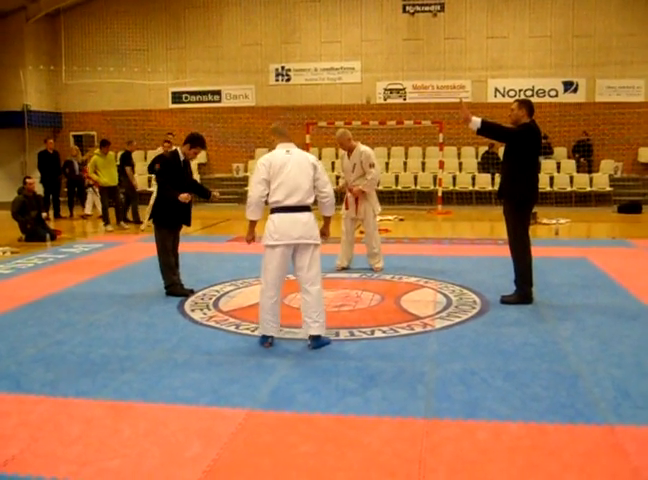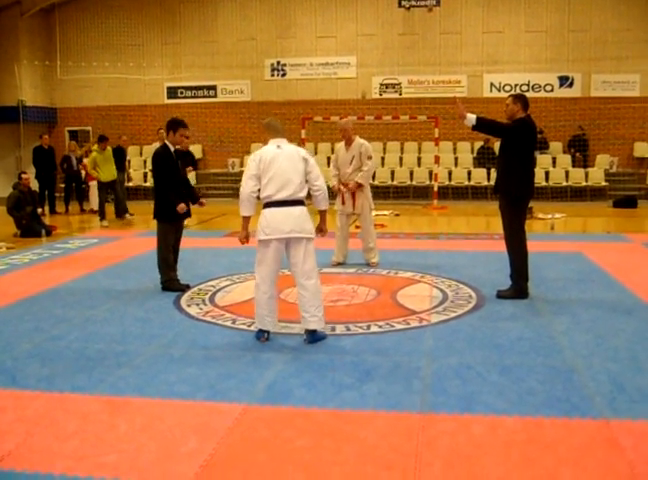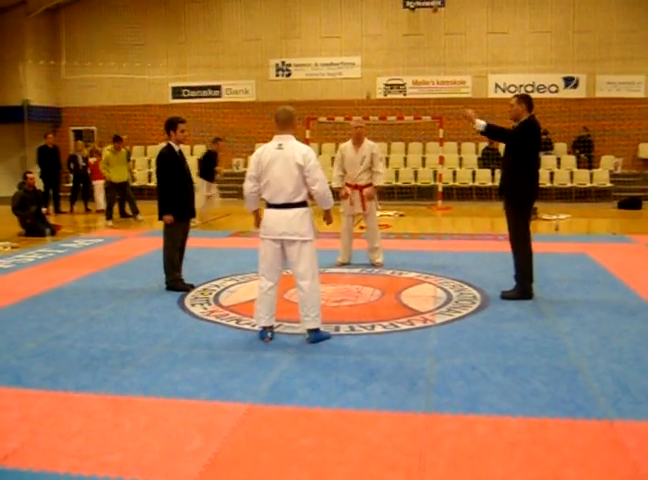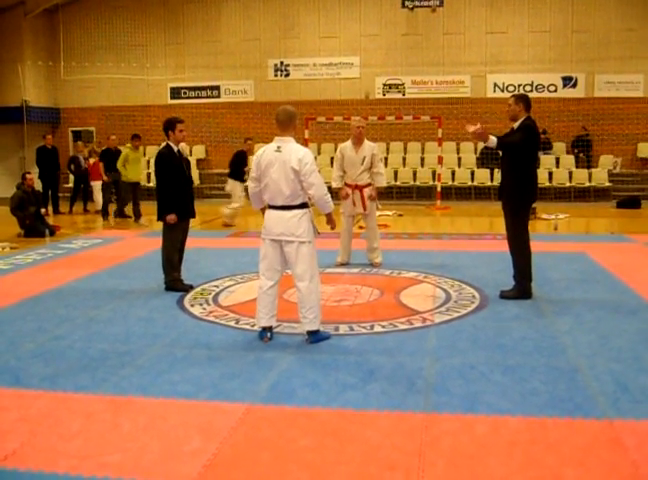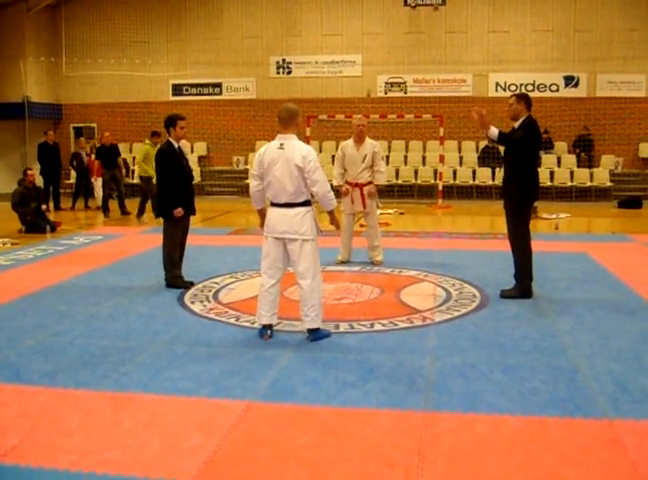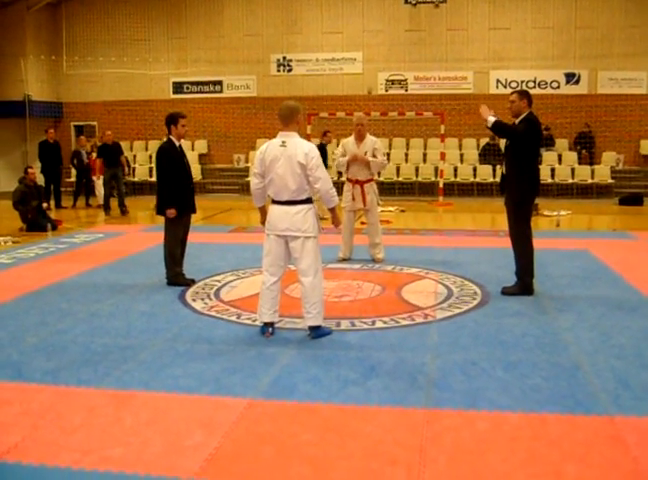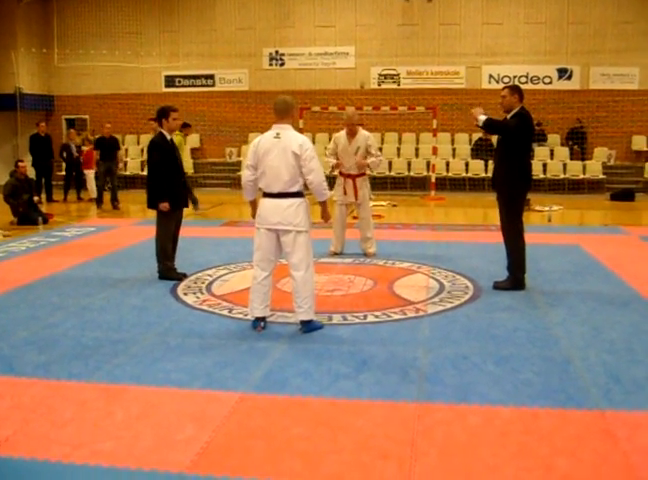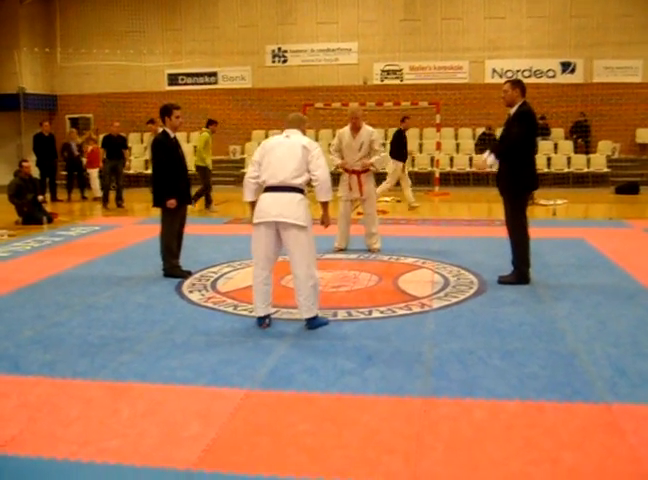
dt=0.3s
person 1, frame 1
left shoulder: (267, 160)
right shoulder: (310, 159)
left elbow: (256, 196)
right elbow: (326, 193)
left wrist: (251, 229)
right wrist: (327, 224)
left hip: (279, 224)
right hip: (306, 223)
left knee: (271, 282)
right knee: (311, 282)
left ankle: (268, 334)
right ankle: (315, 334)
person 1, frame 2
left shoulder: (258, 156)
right shoulder: (302, 153)
left elbow: (248, 192)
right elbow: (319, 188)
left wrist: (244, 227)
right wrist: (323, 220)
left hip: (271, 218)
right hip: (299, 217)
left knee: (266, 277)
right knee: (307, 275)
left ankle: (264, 329)
right ankle: (312, 329)
person 1, frame 3
left shoulder: (261, 153)
right shoulder: (304, 151)
left elbow: (250, 189)
right elbow: (320, 187)
left wrist: (256, 215)
right wrist: (328, 211)
left hip: (271, 219)
right hip: (298, 219)
left knee: (268, 276)
right knee: (306, 276)
left ankle: (266, 327)
right ankle: (313, 329)
person 1, frame 4
left shoulder: (262, 154)
right shoulder: (302, 154)
left elbow: (254, 189)
right elbow: (317, 190)
right wrist: (329, 215)
left hip: (272, 220)
right hip: (297, 220)
left knee: (268, 275)
right knee: (306, 277)
left ankle: (265, 327)
right ankle: (312, 329)
person 1, frame 5
left shoulder: (264, 152)
right shoulder: (305, 151)
left elbow: (256, 188)
right elbow: (320, 187)
left wrist: (261, 214)
right wrist: (332, 215)
left hip: (274, 217)
right hip: (300, 218)
left knee: (270, 273)
right knee: (308, 275)
left ankle: (266, 325)
right ankle: (313, 327)
person 1, frame 6
left shoulder: (265, 149)
right shoulder: (307, 148)
left elbow: (257, 186)
right elbow: (323, 185)
left wrist: (262, 211)
right wrist: (334, 212)
left hip: (276, 215)
right hip: (302, 215)
left knee: (271, 271)
right knee: (309, 272)
left ankle: (267, 323)
right ankle: (314, 325)
person 1, frame 7
left shoulder: (258, 142)
right shoulder: (301, 142)
left elbow: (248, 178)
right elbow: (316, 178)
left wrist: (253, 205)
right wrist: (324, 207)
left hip: (267, 207)
right hip: (293, 208)
left knee: (262, 265)
right knee: (301, 267)
left ankle: (258, 317)
right ankle: (306, 319)
person 1, frame 8
left shoulder: (267, 143)
right shoulder: (309, 144)
left elbow: (251, 178)
right elbow: (321, 178)
left wrist: (253, 209)
right wrist: (325, 211)
left hip: (266, 203)
right hip: (293, 204)
left knee: (262, 264)
right knee: (303, 265)
left ankle: (263, 315)
right ankle: (310, 316)
person 2, frame 1
left shoulder: (529, 131)
right shoulder: (524, 131)
left elbow: (504, 133)
right elbow: (504, 135)
left wrist: (472, 120)
right wrist: (472, 121)
left hip: (520, 195)
right hip: (517, 193)
left knee: (519, 243)
right knee: (519, 242)
left ankle: (523, 292)
right ankle: (523, 289)
person 2, frame 2
left shoulder: (524, 125)
right shoulder: (519, 126)
left elbow: (500, 129)
right elbow: (500, 130)
left wrist: (467, 117)
right wrist: (468, 117)
left hip: (516, 190)
right hip: (513, 188)
left knee: (515, 238)
right knee: (514, 237)
left ankle: (519, 287)
right ankle: (519, 284)
person 2, frame 3
left shoulder: (530, 126)
right shoulder: (524, 127)
left elbow: (507, 134)
right elbow: (506, 135)
left wrist: (478, 122)
right wrist: (478, 122)
left hip: (521, 191)
right hip: (517, 190)
left knee: (520, 238)
right knee: (519, 238)
left ankle: (524, 287)
right ankle: (524, 285)
person 2, frame 4
left shoulder: (528, 128)
right shoulder: (519, 128)
left elbow: (514, 145)
right elbow: (505, 142)
left wrist: (487, 139)
right wrist: (480, 134)
left hip: (519, 192)
right hip: (515, 191)
left knee: (518, 239)
right knee: (517, 238)
left ankle: (523, 287)
right ankle: (522, 285)
person 2, frame 5
left shoulder: (529, 127)
right shoulder: (521, 127)
left elbow: (513, 141)
right elbow: (507, 141)
left wrist: (488, 128)
right wrist: (485, 126)
left hip: (521, 190)
right hip: (516, 189)
left knee: (519, 238)
right knee: (518, 237)
left ankle: (523, 286)
right ankle: (523, 284)
person 2, frame 6
left shoulder: (530, 122)
right shoulder: (521, 123)
left elbow: (511, 132)
left wrist: (489, 118)
right wrist: (489, 118)
left hip: (522, 187)
right hip: (516, 186)
left knee: (520, 235)
right knee: (519, 234)
left ankle: (524, 283)
right ankle: (524, 281)
person 2, frame 7
left shoulder: (522, 117)
right shoulder: (512, 118)
left elbow: (503, 128)
right elbow: (499, 127)
left wrist: (481, 118)
right wrist: (481, 118)
left hip: (514, 182)
right hip: (509, 181)
left knee: (512, 230)
right knee: (511, 229)
left ankle: (516, 278)
right ankle: (516, 276)
person 2, frame 8
left shoulder: (524, 114)
right shoulder: (517, 114)
left elbow: (514, 142)
right elbow: (506, 140)
left wrist: (491, 159)
right wrist: (490, 154)
left hip: (518, 178)
right hip: (514, 177)
left knee: (516, 225)
right knee: (516, 224)
left ankle: (521, 272)
right ankle: (520, 270)
person 3, frame 1
left shoulder: (185, 162)
right shoulder: (167, 159)
left elbow: (190, 183)
right elbow: (162, 185)
left wrist: (208, 193)
right wrist: (177, 196)
left hip: (176, 214)
right hip: (164, 213)
left knee: (172, 250)
right knee: (166, 250)
left ankle: (175, 283)
right ankle: (172, 285)
person 3, frame 2
left shoulder: (176, 154)
right shoulder: (160, 154)
right elbow: (162, 183)
left wrist: (195, 198)
right wrist: (176, 203)
left hip: (178, 208)
right hip: (168, 209)
left knee: (174, 246)
right knee: (166, 246)
left ankle: (172, 279)
right ankle: (168, 280)
person 3, frame 3
left shoulder: (178, 153)
right shoulder: (165, 155)
right elbow: (164, 186)
left wrist: (189, 208)
right wrist: (166, 211)
left hip: (183, 208)
right hip: (174, 210)
left knee: (180, 246)
right knee: (172, 246)
left ankle: (177, 278)
right ankle: (172, 280)
person 3, frame 4
left shoulder: (179, 154)
right shoulder: (164, 155)
right elbow: (163, 186)
left wrist: (187, 207)
right wrist: (169, 211)
left hip: (183, 208)
right hip: (173, 210)
left knee: (179, 246)
right knee: (171, 246)
left ankle: (176, 279)
right ankle: (171, 281)
person 3, frame 5
left shoulder: (178, 150)
right shoulder: (164, 151)
right elbow: (165, 182)
left wrist: (185, 204)
right wrist: (174, 205)
left hip: (183, 204)
right hip: (174, 206)
left knee: (180, 243)
right knee: (172, 242)
left ankle: (176, 276)
right ankle: (172, 278)
person 3, frame 6
left shoulder: (178, 148)
right shoulder: (165, 149)
right elbow: (165, 180)
left wrist: (188, 202)
right wrist: (169, 205)
left hip: (183, 203)
right hip: (174, 204)
left knee: (181, 240)
right knee: (173, 240)
left ankle: (178, 273)
right ankle: (173, 275)
person 3, frame 7
left shoulder: (169, 142)
right shoulder: (157, 143)
right elbow: (156, 174)
left wrist: (183, 194)
right wrist: (162, 199)
left hip: (176, 197)
right hip: (166, 198)
left knee: (172, 234)
right knee: (165, 234)
left ankle: (169, 268)
right ankle: (165, 270)
person 3, frame 8
left shoulder: (172, 139)
right shoulder: (160, 141)
right elbow: (161, 171)
left wrist: (182, 193)
right wrist: (169, 196)
left hip: (179, 194)
right hip: (171, 196)
left knee: (177, 232)
right knee: (169, 232)
left ankle: (174, 265)
right ankle: (170, 267)
person 4, frame 1
left shoulder: (365, 152)
right shoulder: (345, 155)
left elbow: (374, 175)
left wrist: (360, 189)
right wrist: (343, 184)
left hip: (365, 197)
right hip: (350, 197)
left knee: (371, 231)
right knee: (347, 231)
left ankle: (376, 262)
right ankle: (343, 262)
person 4, frame 2
left shoulder: (363, 145)
right shoulder: (338, 148)
left elbow: (369, 168)
right elbow: (334, 168)
left wrist: (356, 184)
right wrist: (336, 184)
left hip: (360, 191)
right hip: (344, 192)
left knee: (367, 226)
right knee: (341, 226)
left ankle: (371, 257)
right ankle: (339, 257)
person 4, frame 3
left shoulder: (372, 147)
right shoulder: (343, 148)
left elbow: (378, 169)
right elbow: (338, 170)
left wrist: (374, 188)
right wrist: (340, 188)
left hip: (366, 191)
right hip: (349, 191)
left knee: (372, 226)
right knee: (346, 226)
left ankle: (376, 257)
right ankle: (344, 257)
person 4, frame 4
left shoulder: (372, 147)
right shoulder: (343, 148)
left elbow: (378, 170)
right elbow: (337, 170)
left wrist: (375, 189)
right wrist: (340, 189)
left hip: (366, 191)
right hip: (349, 191)
left knee: (371, 226)
right knee: (346, 226)
left ankle: (375, 257)
right ankle: (343, 257)
person 4, frame 5
left shoulder: (373, 146)
right shoulder: (344, 146)
left elbow: (380, 168)
right elbow: (338, 168)
left wrist: (375, 185)
right wrist: (341, 185)
left hip: (367, 189)
right hip: (349, 190)
left knee: (372, 224)
right knee: (347, 224)
left ankle: (376, 256)
right ankle: (344, 255)
person 4, frame 6
left shoulder: (374, 142)
right shoulder: (345, 143)
left elbow: (382, 163)
right elbow: (337, 162)
left wrist: (367, 160)
right wrist: (349, 159)
left hip: (368, 187)
right hip: (350, 187)
left knee: (373, 221)
right knee: (347, 221)
left ankle: (377, 253)
right ankle: (345, 253)
person 4, frame 7
left shoulder: (367, 137)
right shoulder: (337, 137)
left elbow: (377, 157)
right elbow: (329, 154)
left wrist: (367, 163)
right wrist: (334, 163)
left hip: (360, 181)
right hip: (342, 181)
left knee: (365, 216)
right knee: (339, 216)
left ankle: (369, 247)
right ankle: (337, 247)
person 4, frame 8
left shoulder: (371, 132)
right shoulder: (341, 133)
left elbow: (379, 153)
right elbow: (334, 151)
left wrist: (370, 162)
right wrist: (338, 163)
left hip: (365, 177)
right hip: (347, 176)
left knee: (370, 211)
right knee: (344, 211)
left ankle: (373, 243)
right ankle: (341, 243)
